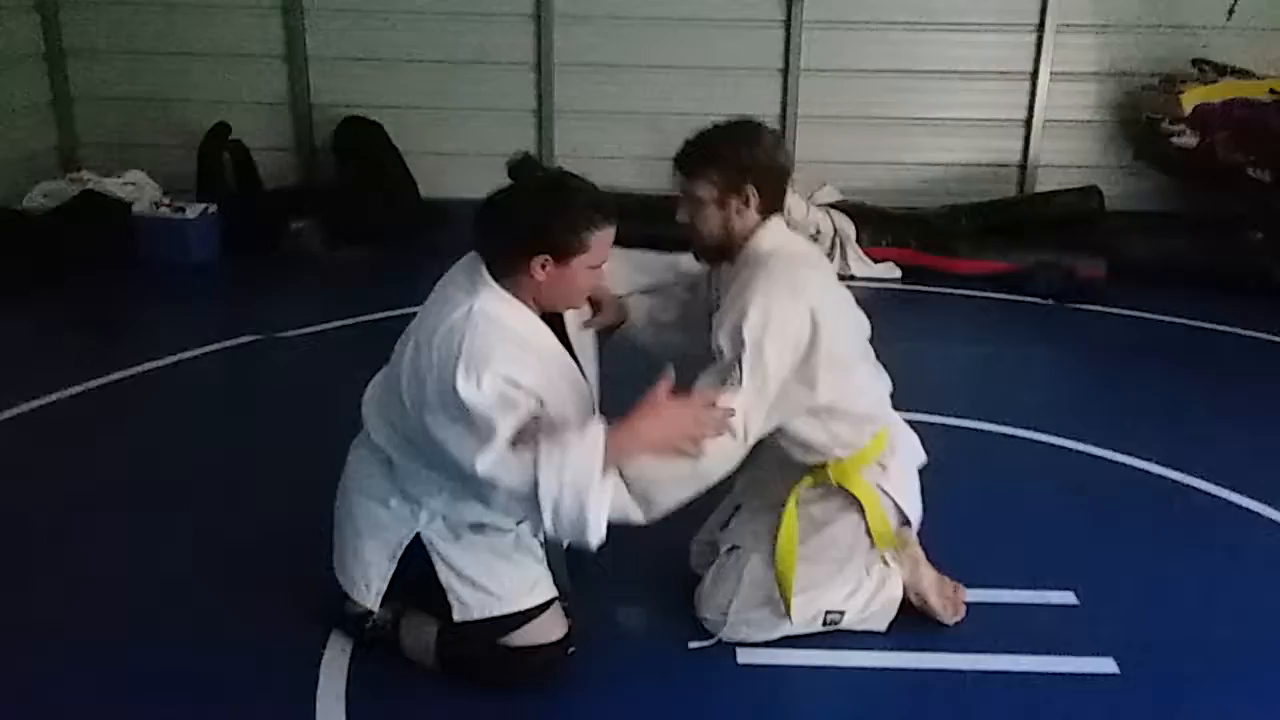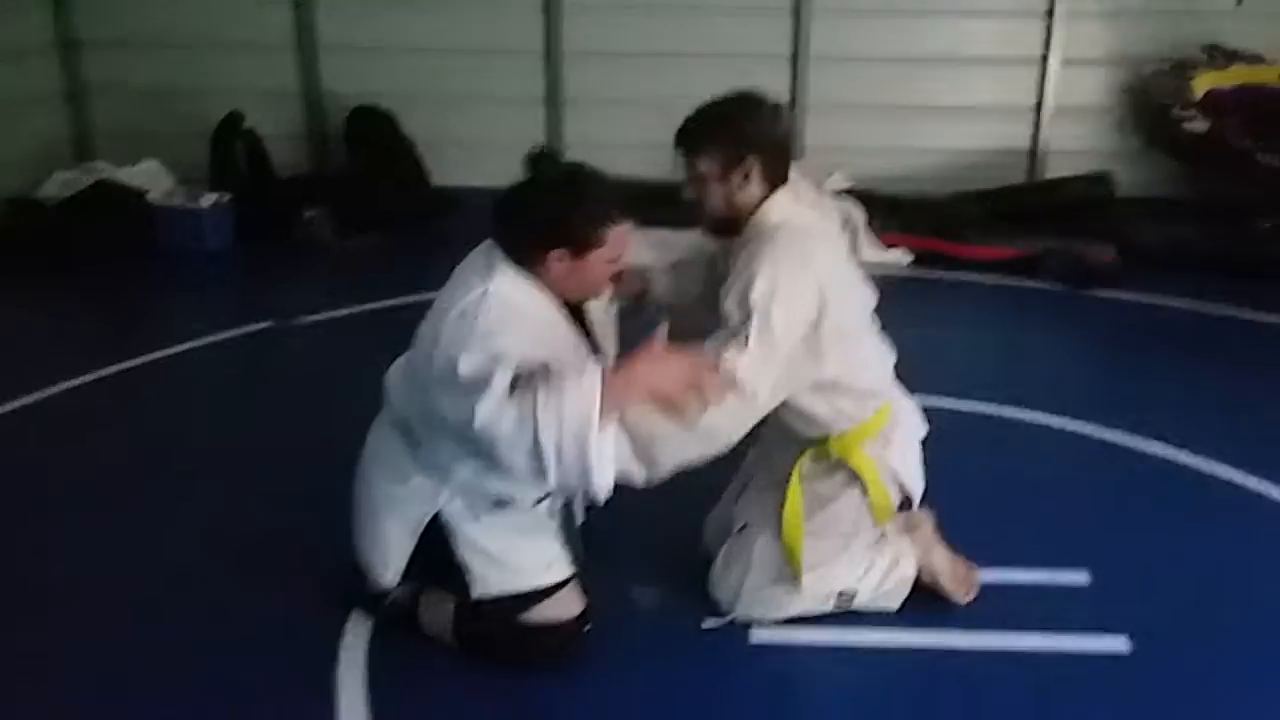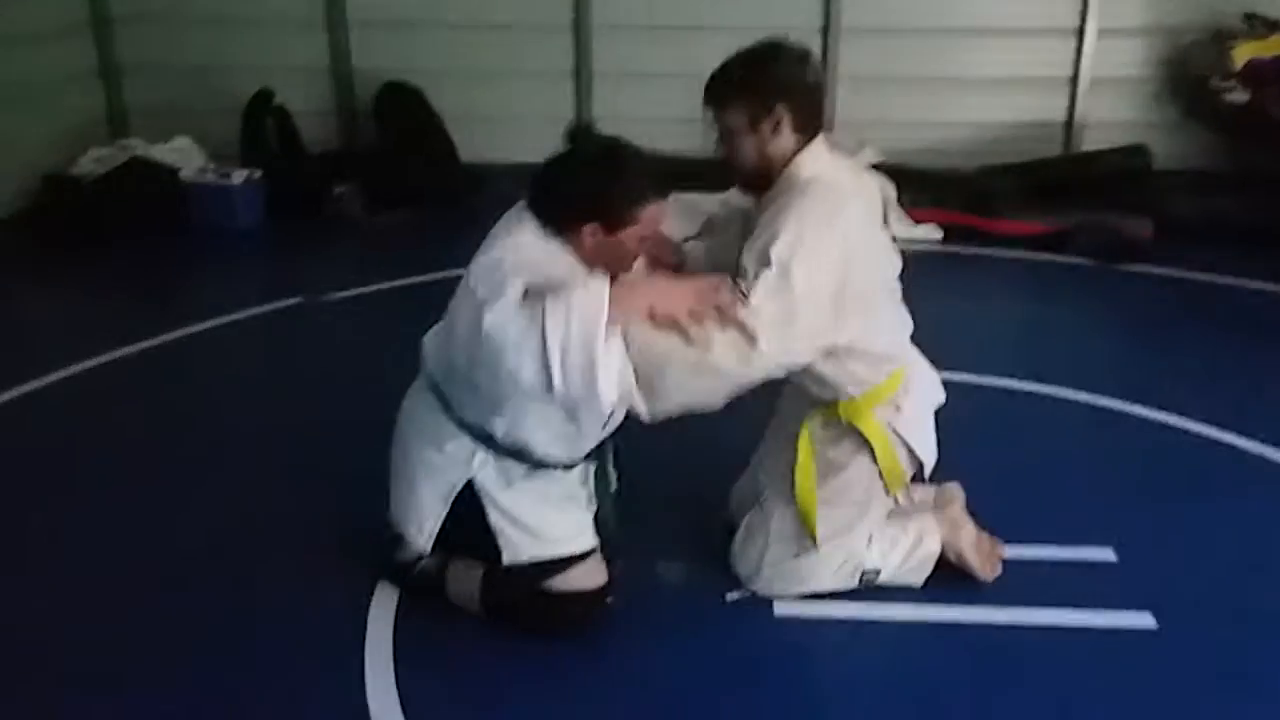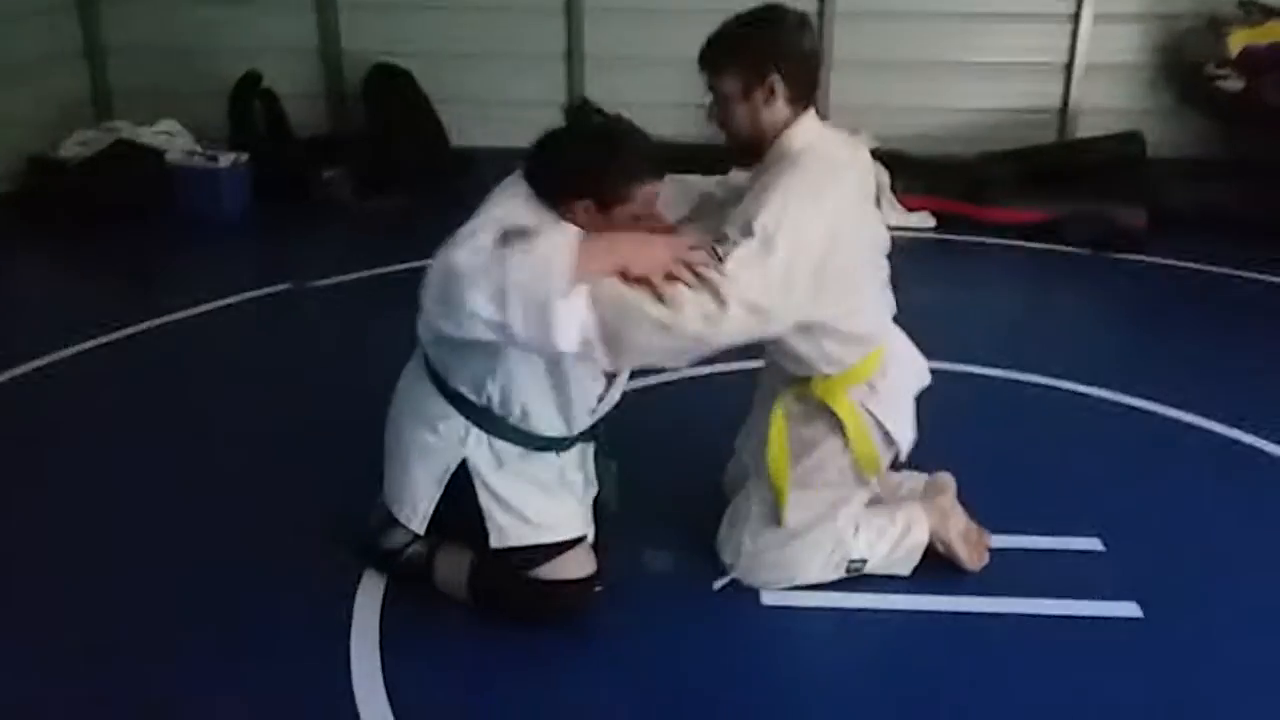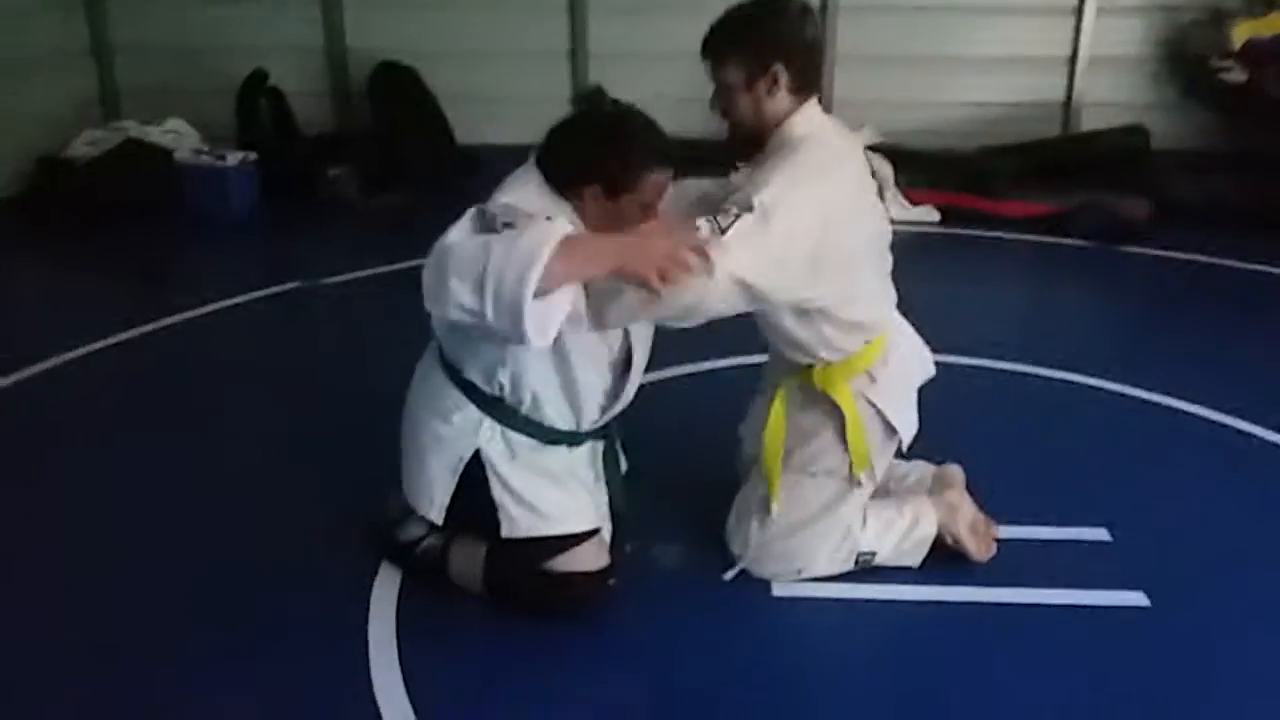
dt=0.1s
person 1, frame 1
left shoulder: (772, 293)
right shoulder: (776, 253)
left elbow: (715, 435)
right elbow: (679, 298)
left hip: (853, 482)
right hip: (806, 458)
left knee: (725, 609)
right knee: (710, 559)
left ankle: (896, 578)
right ankle: (880, 553)
person 1, frame 2
left shoulder: (780, 264)
right shoulder: (797, 220)
left elbow: (725, 402)
right elbow: (704, 272)
left hip: (856, 457)
right hip: (814, 432)
left knee: (739, 589)
right knee: (723, 538)
left ankle: (910, 557)
right ankle: (893, 529)
person 1, frame 3
left shoulder: (810, 220)
right shoulder: (831, 178)
left elbow: (735, 349)
right elbow: (737, 223)
left hip: (870, 420)
right hip: (845, 396)
left knee: (765, 566)
right knee: (750, 509)
left ankle: (935, 534)
right ankle: (929, 504)
person 1, frame 4
left shoulder: (797, 192)
right shoulder: (823, 152)
left elbow: (708, 314)
right elbow: (732, 202)
left hip: (847, 399)
right hip: (832, 371)
left knee: (753, 555)
right knee: (746, 486)
left ankle: (923, 521)
right ankle: (916, 490)
person 1, frame 5
left shoulder: (800, 178)
right shoulder: (818, 142)
left elbow: (692, 281)
right elbow: (724, 218)
left hip: (850, 387)
right hip: (824, 364)
left knee: (764, 551)
right knee: (763, 483)
left ankle: (933, 516)
right ankle: (929, 484)
person 2, frame 1
left shoulder: (517, 290)
right shoulder: (479, 347)
right elbow: (526, 471)
left wrist: (608, 311)
right wrist: (639, 433)
left hip: (473, 496)
right hip: (425, 516)
right knee: (539, 652)
right ankle: (382, 617)
person 2, frame 2
left shoulder: (530, 273)
right shoulder: (493, 325)
right elbow: (526, 426)
right wrist: (633, 379)
left hip: (486, 476)
right hip: (446, 493)
right knee: (557, 630)
right ankle: (399, 596)
person 2, frame 3
left shoulder: (567, 231)
right shoulder: (522, 262)
right elbow: (517, 337)
right wrist: (643, 293)
left hip: (527, 447)
right hip: (476, 462)
left knee: (599, 537)
right knee: (579, 601)
left ankle: (441, 532)
right ankle: (425, 562)
person 2, frame 4
left shoulder: (556, 208)
right shoulder: (512, 228)
right elbow: (471, 282)
left hip: (526, 429)
right hip: (471, 442)
left knee: (590, 529)
right knee: (566, 590)
left ankle: (429, 517)
right ankle: (411, 550)
person 2, frame 5
left shoulder: (579, 205)
right shoulder: (524, 215)
right elbow: (466, 270)
left hip: (546, 423)
right hip: (486, 434)
left knee: (609, 539)
right knee: (579, 582)
left ankle: (437, 512)
right ankle: (425, 543)
